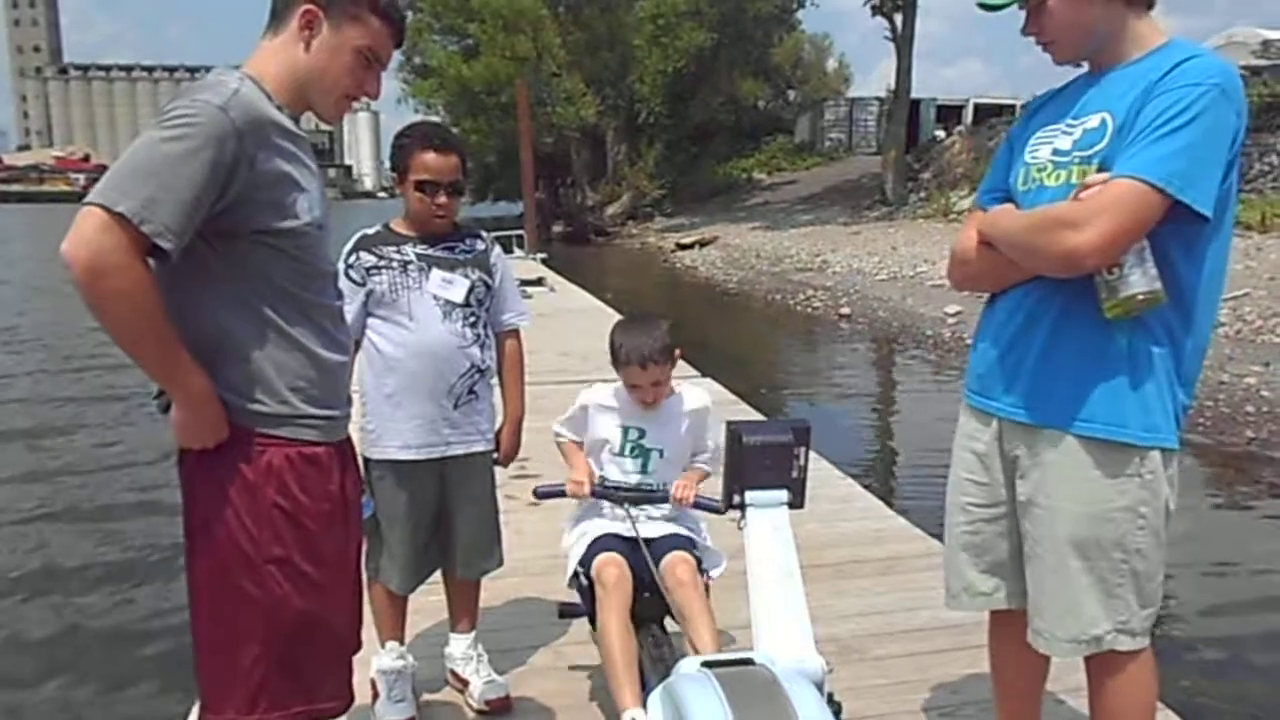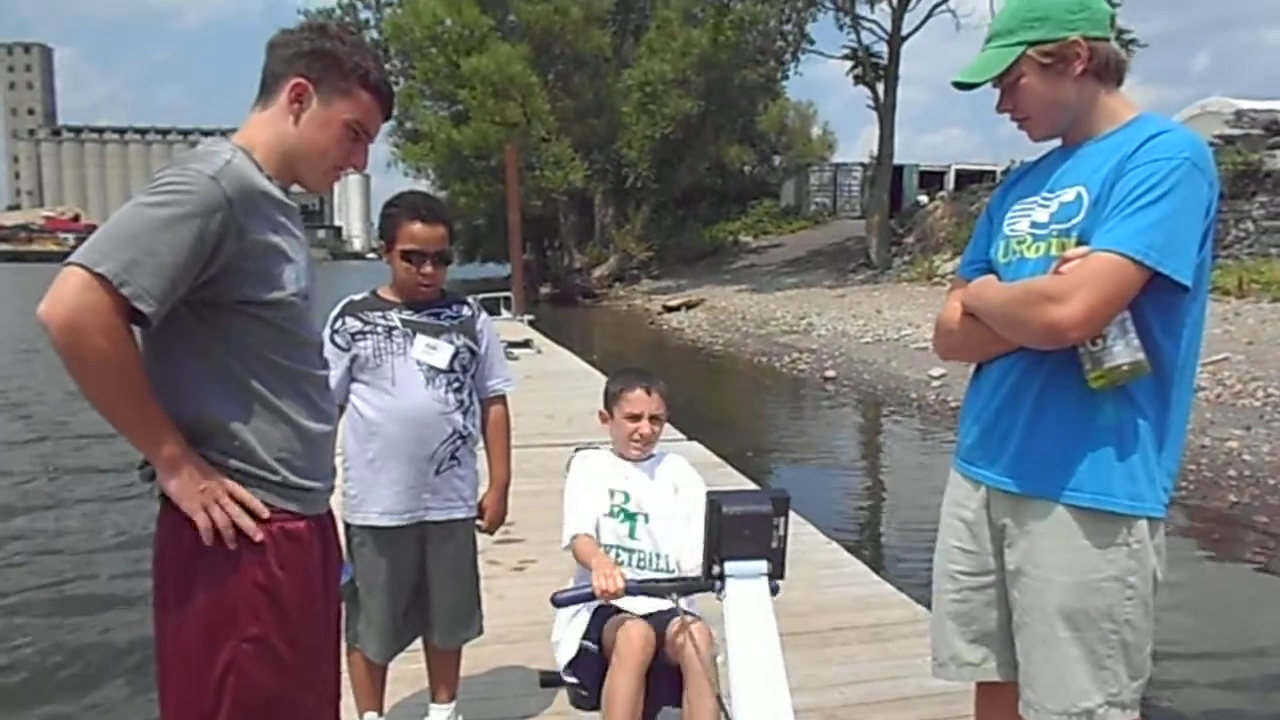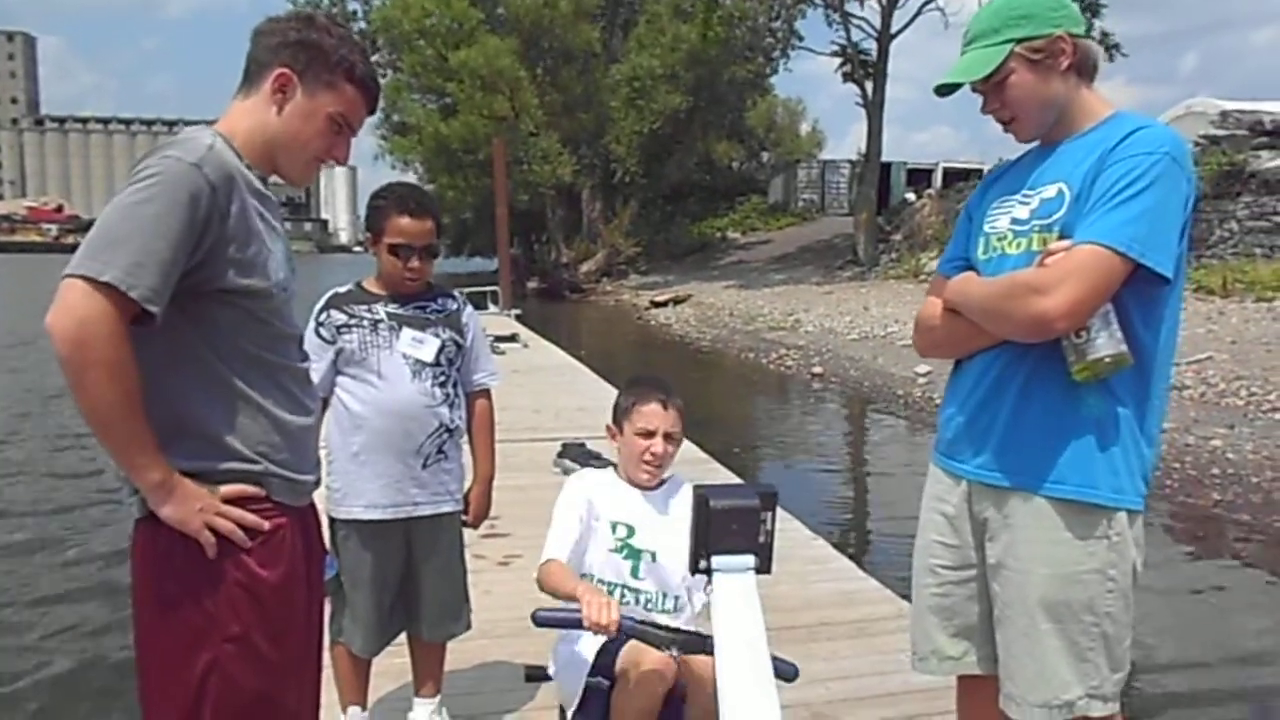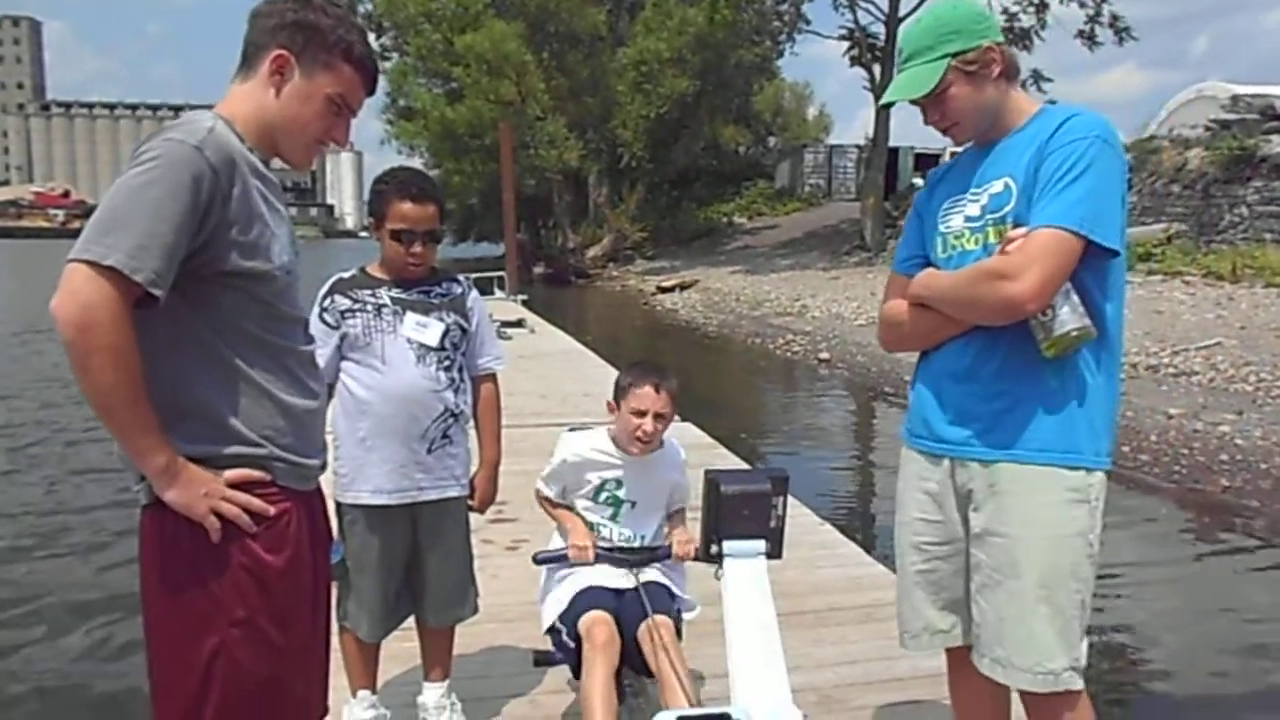
dt=1s
person 1, frame 1
left shoulder: (1195, 85)
right shoulder: (1043, 113)
left elbow: (1085, 240)
right elbow: (965, 264)
left wrist: (1003, 224)
right wrist: (1048, 236)
left hip: (1104, 411)
right hip: (995, 397)
left knee: (1108, 635)
right knee: (1009, 605)
person 1, frame 2
left shoulder: (1165, 157)
right shoulder: (1021, 186)
left elbow: (1069, 312)
right elbow: (950, 334)
left wrist: (986, 294)
right wrist: (1035, 309)
left hip: (1088, 487)
right hip: (982, 470)
person 1, frame 3
left shoulder: (1145, 153)
right shoulder: (1000, 183)
left elbow: (1055, 305)
right elbow: (929, 331)
left wrist: (965, 290)
right wrist: (1019, 303)
left hip: (1067, 480)
right hip: (960, 465)
person 1, frame 4
left shoulder: (1077, 140)
right shoulder: (944, 183)
left elbow: (1023, 286)
right elbow: (893, 327)
left wrist: (932, 284)
right wrist: (984, 293)
left hip: (1039, 447)
right hip: (934, 442)
right knee: (964, 650)
person 2, frame 1
left shoulder: (281, 135)
right shoulder: (224, 114)
right elbow: (95, 250)
left wrist: (329, 439)
right wrist: (194, 398)
left hip: (313, 452)
right hip: (260, 462)
person 2, frame 2
left shoulder: (270, 202)
right shoulder: (216, 185)
right elbow: (73, 310)
left wrist: (305, 514)
right wrist: (175, 463)
left hip: (294, 523)
right hip: (242, 536)
person 2, frame 3
left shoulder: (248, 191)
right shoulder: (195, 170)
right elbow: (77, 320)
left wrist: (292, 505)
right wrist: (161, 484)
left hip: (277, 519)
right hip: (226, 532)
person 2, frame 4
left shoulder: (251, 174)
right shoulder: (197, 152)
right elbow: (83, 304)
left wrist: (298, 492)
right wrist: (166, 470)
left hip: (284, 505)
right hip: (232, 516)
person 3, frame 1
left shoulder: (482, 252)
right shoulder: (366, 254)
left elbow: (507, 336)
left wrist: (513, 417)
left hip: (468, 434)
right hip: (394, 438)
left knee: (467, 550)
right knee: (391, 555)
left ankle: (464, 651)
right ankle: (391, 665)
person 3, frame 2
left shoulder: (469, 319)
right shoulder: (353, 319)
left elbow: (493, 404)
left wrist: (499, 485)
left hip: (450, 500)
right hip: (376, 504)
left knee: (447, 619)
right knee: (370, 625)
person 3, frame 3
left shoulder: (455, 312)
right shoulder: (338, 311)
left elbow: (478, 397)
left wrist: (483, 479)
left hip: (436, 494)
right hip: (360, 497)
left knee: (432, 611)
right knee: (355, 616)
person 3, frame 4
left shoulder: (460, 296)
right shoulder: (342, 296)
left elbow: (484, 381)
left wrist: (489, 464)
left hip: (443, 479)
right hip: (366, 482)
left knee: (440, 596)
right knee: (361, 601)
person 4, frame 1
left shoulder: (695, 405)
right shoulder: (598, 401)
left elbow: (709, 458)
right elbow: (564, 434)
left wrist: (693, 476)
right wrist: (578, 461)
left hip: (672, 527)
right hip: (607, 528)
left knee: (682, 571)
right knee: (613, 576)
person 4, frame 2
left shoulder: (678, 470)
right shoulder: (588, 465)
right elbow: (580, 537)
right wrist: (600, 563)
left hip: (667, 606)
right hip: (602, 607)
left knee: (696, 638)
right knee: (635, 638)
person 4, frame 3
left shoulder: (689, 501)
right shoulder: (587, 489)
right elbow: (548, 571)
right wrist: (588, 594)
right hip: (598, 649)
left knee: (704, 669)
right knee: (653, 663)
person 4, frame 4
left shoulder: (672, 458)
right shoulder: (578, 449)
right elbow: (545, 495)
left wrist: (679, 527)
right wrist: (573, 523)
left hip: (647, 575)
right hip: (583, 574)
left knee: (662, 635)
right knee: (601, 636)
